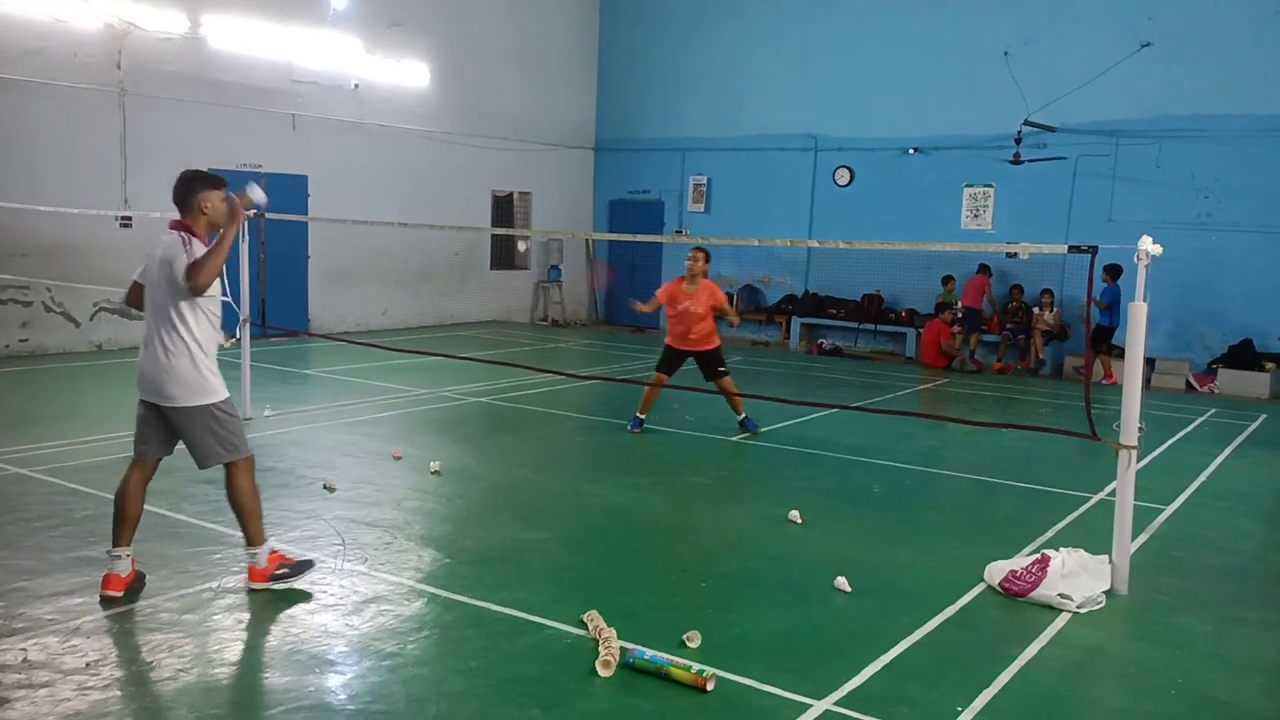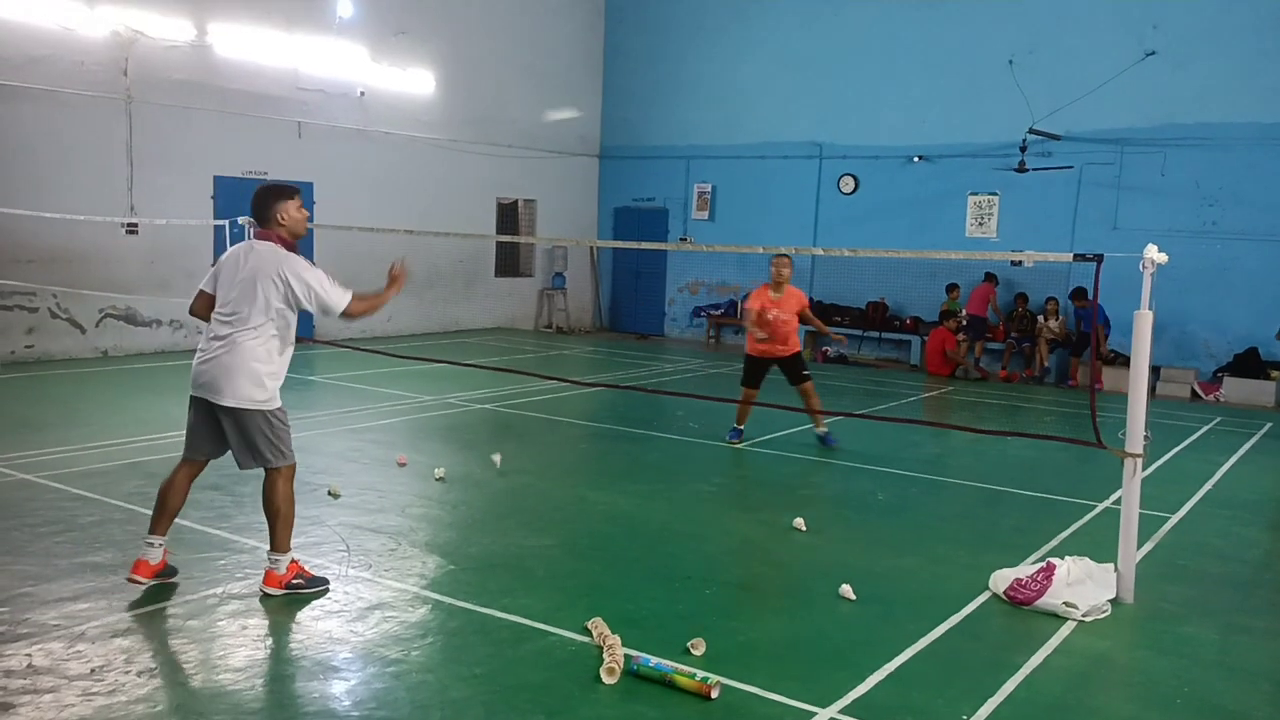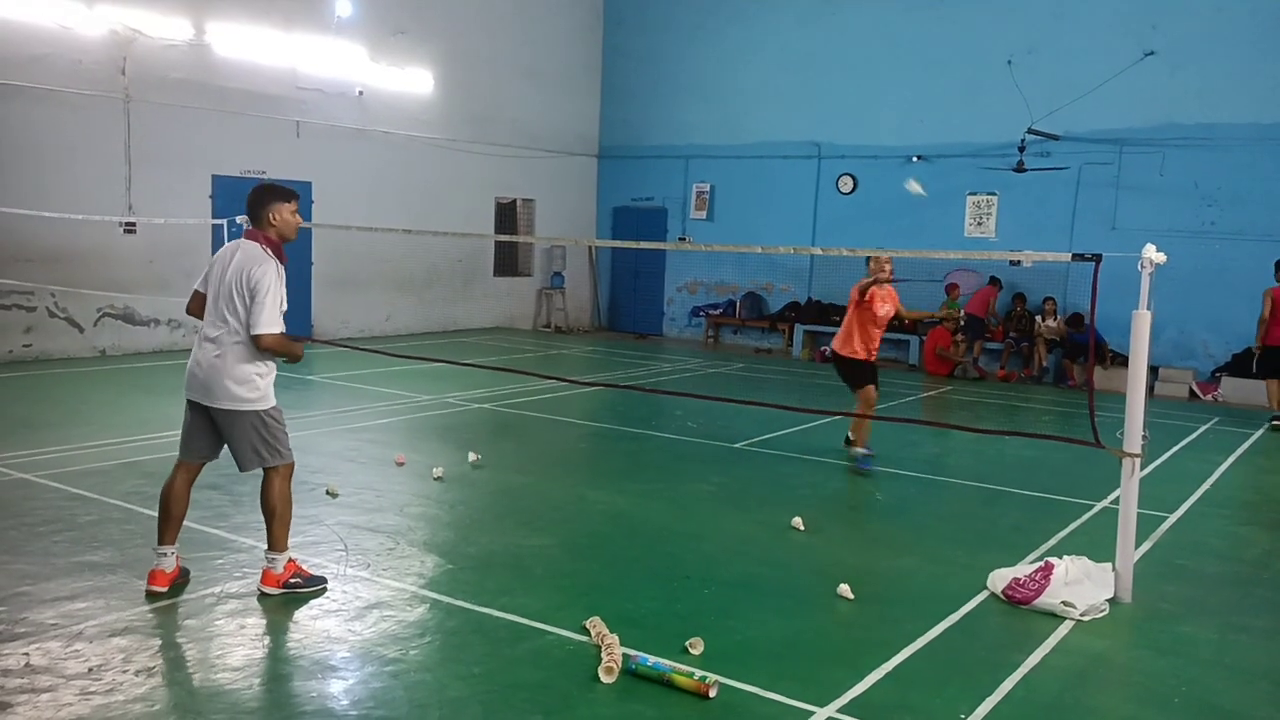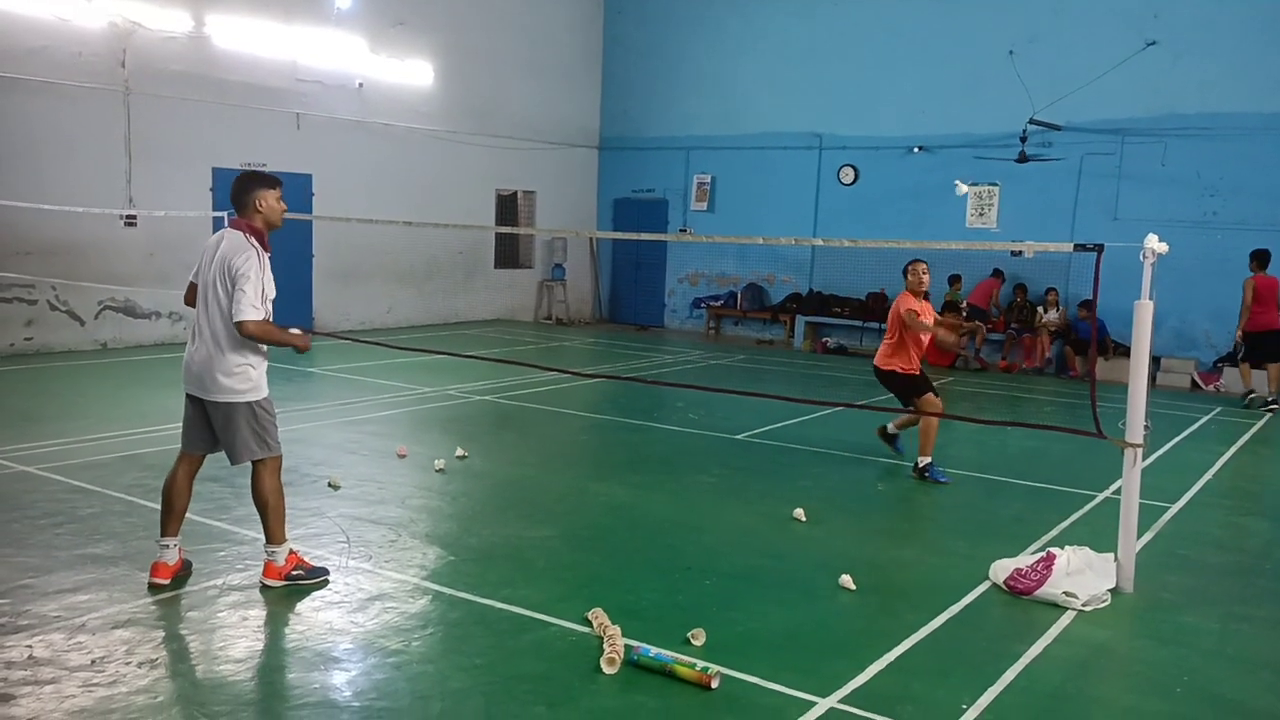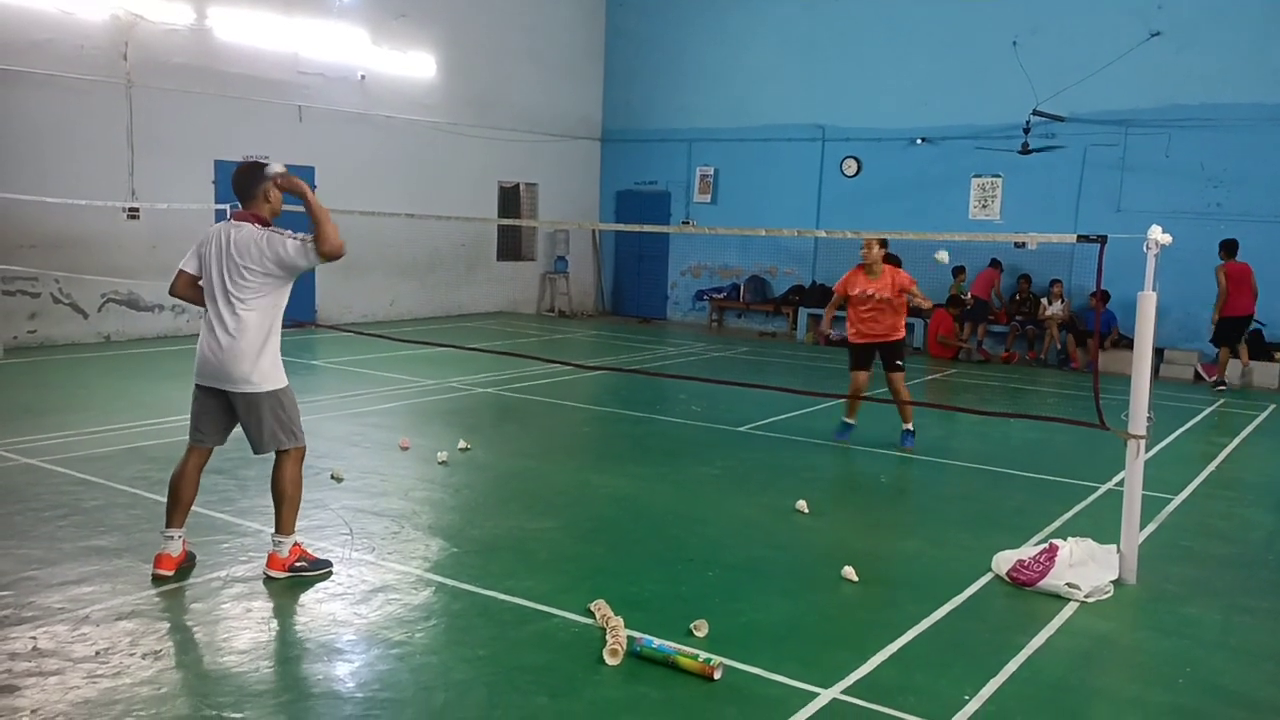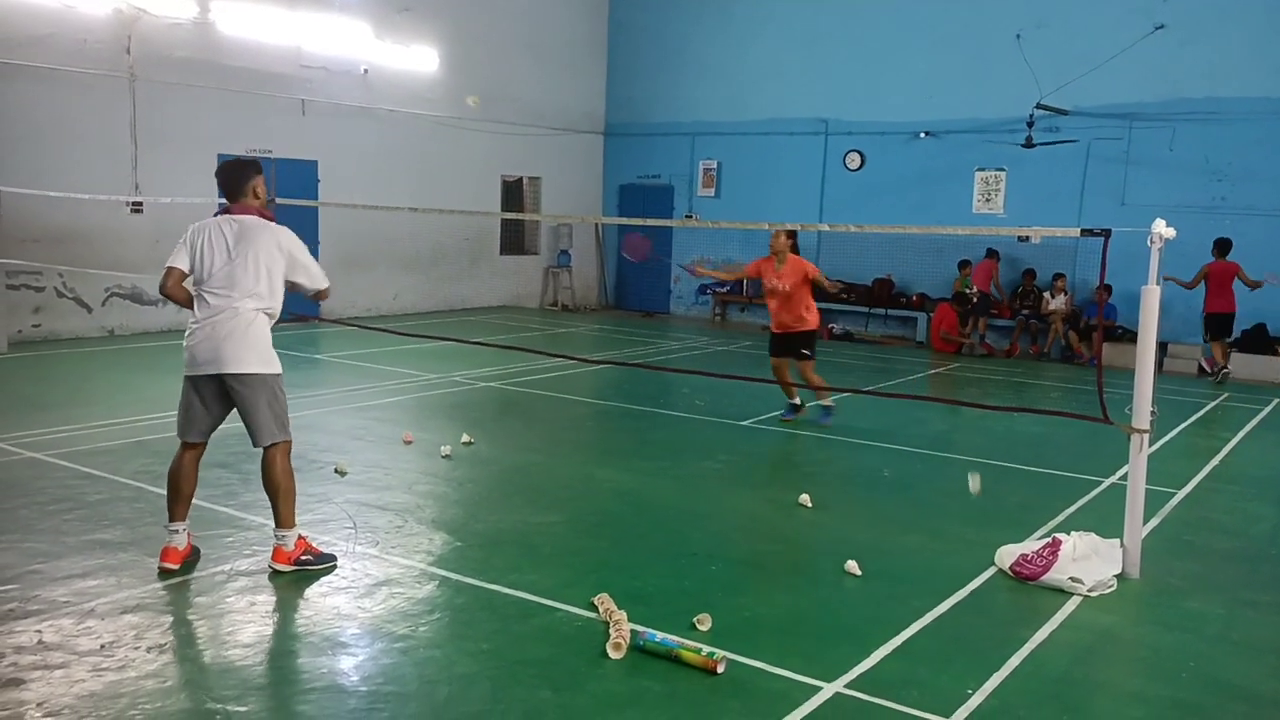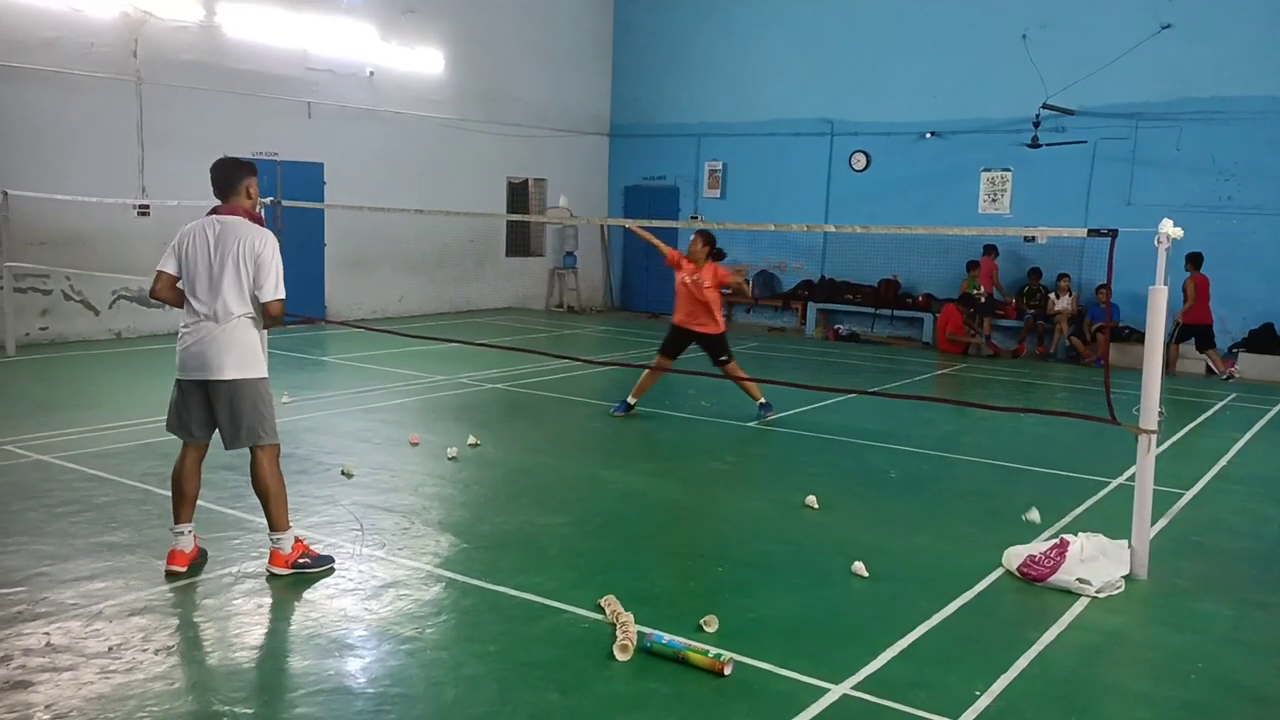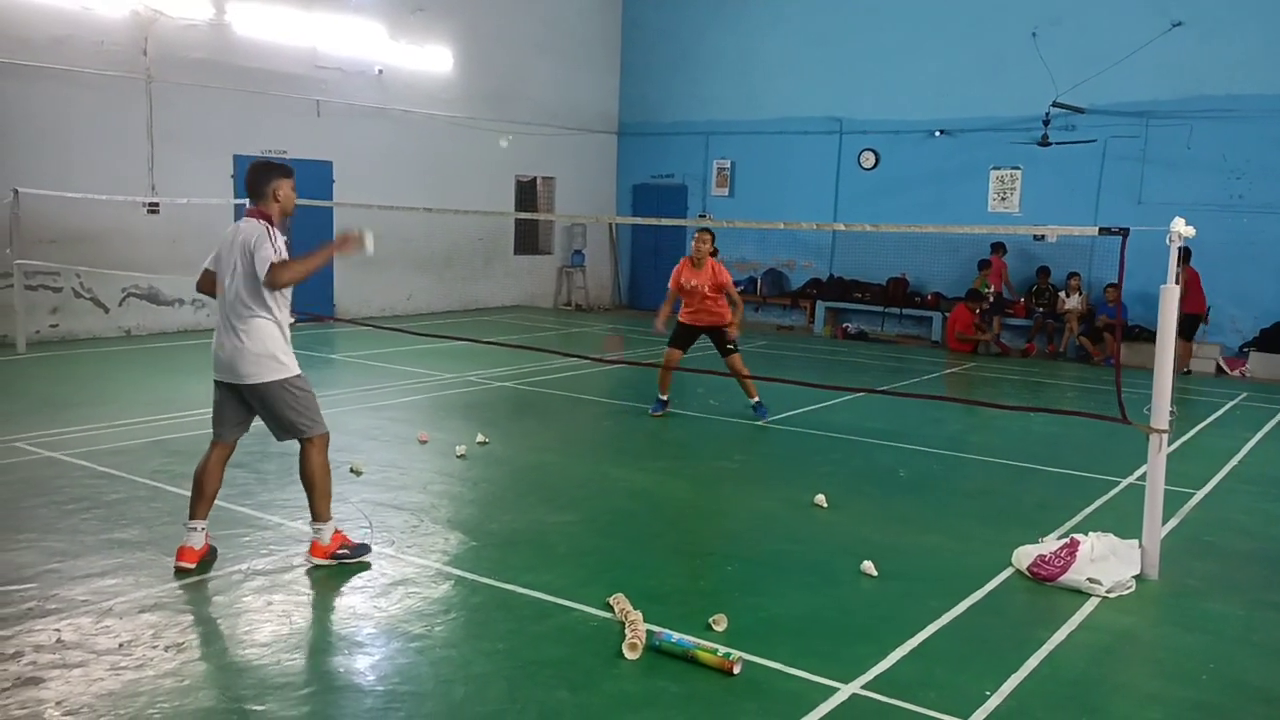
dt=0.4s
person 1, frame 1
left shoulder: (167, 245)
right shoulder: (187, 247)
left elbow: (135, 297)
right elbow: (197, 283)
right wrist: (233, 227)
left hip: (155, 380)
right hip: (194, 384)
left knee: (141, 466)
right knee: (239, 463)
left ankle: (119, 570)
right ankle: (262, 560)
person 1, frame 2
left shoulder: (234, 254)
right shoulder: (293, 268)
left elbow: (199, 308)
right elbow: (353, 308)
right wrist: (392, 287)
left hip: (208, 378)
right hip: (249, 388)
left knee: (190, 464)
right knee: (281, 470)
left ankle: (150, 558)
right ankle: (280, 570)
person 1, frame 3
left shoulder: (227, 252)
right shoulder: (267, 267)
left elbow: (195, 307)
right elbow: (266, 339)
right wrist: (295, 350)
left hip: (202, 380)
right hip: (242, 388)
left knee: (186, 467)
right knee: (279, 468)
left ankle: (164, 566)
right ankle: (277, 569)
person 1, frame 4
left shoulder: (218, 241)
right shoulder: (249, 255)
left elbow: (192, 297)
right elbow: (248, 326)
right wrist: (293, 339)
left hip: (201, 373)
right hip: (236, 379)
left knee: (188, 459)
right knee: (267, 462)
left ankle: (167, 558)
right ankle: (278, 561)
person 1, frame 5
left shoulder: (215, 236)
right shoulder: (270, 243)
left elbow: (180, 287)
right elbow: (333, 249)
right wrist: (305, 193)
left hip: (211, 366)
right hip: (255, 370)
left knee: (197, 450)
right knee: (291, 451)
left ankle: (170, 549)
right ankle: (283, 553)
person 1, frame 6
left shoulder: (199, 232)
right shoulder: (279, 237)
left elbow: (169, 286)
right elbow: (321, 291)
right wrist: (288, 279)
left hip: (202, 354)
right hip: (250, 358)
left knee: (190, 446)
right knee: (277, 445)
left ankle: (176, 543)
right ankle: (288, 546)
person 1, frame 7
left shoulder: (189, 234)
right shoulder: (260, 238)
left elbow: (160, 290)
right elbow: (273, 309)
right wrist: (257, 319)
left hip: (194, 357)
right hip: (238, 360)
left knee: (192, 447)
right knee: (265, 449)
left ankle: (182, 546)
right ankle: (284, 548)
person 1, frame 8
left shoulder: (236, 232)
right shoulder: (263, 235)
left elbow: (206, 284)
right elbow: (278, 277)
right wrist: (331, 250)
left hip: (229, 360)
right hip: (267, 361)
left knee: (221, 444)
right knee: (315, 438)
left ankle: (193, 542)
right ankle: (324, 538)
person 2, frame 1
left shoulder: (713, 291)
right shoulder: (672, 287)
left elbow: (732, 316)
right elbow: (651, 307)
left wrist: (734, 319)
right wrist: (640, 307)
left hip: (707, 345)
right hip: (677, 344)
left knee: (726, 385)
right knee: (658, 380)
left ankle: (743, 418)
right ankle: (640, 417)
person 2, frame 2
left shoulder: (797, 296)
right shoulder: (758, 295)
left elbow: (810, 319)
right elbow: (748, 322)
left wrist: (831, 335)
right wrist: (756, 333)
left hip: (789, 350)
right hip: (759, 351)
left knee: (808, 389)
right knee: (748, 395)
left ankle: (822, 431)
right ankle: (738, 428)
person 2, frame 3
left shoulder: (890, 293)
right shoulder: (864, 289)
left elbow: (905, 314)
right elbow: (862, 288)
left wrist: (935, 315)
right wrist: (875, 279)
left hip: (868, 354)
right hip: (847, 352)
left knee: (870, 399)
right knee: (868, 399)
left ankle: (853, 437)
right ankle: (859, 449)
person 2, frame 4
left shoulder: (925, 305)
right shoulder: (905, 301)
left elbow: (940, 321)
right elbow: (912, 322)
left wrist: (965, 325)
right wrist: (941, 334)
left hip: (910, 367)
right hip: (892, 367)
left knee: (933, 409)
right knee: (932, 407)
left ankle: (890, 430)
right ankle: (924, 464)
person 2, frame 5
left shoulder: (896, 276)
right shoulder: (851, 277)
left elbow: (923, 301)
right elbow: (833, 305)
left wrist: (921, 302)
right wrist: (826, 321)
left hip: (891, 336)
right hip: (860, 337)
left knee: (896, 383)
right knee: (858, 384)
left ankle: (908, 428)
right ankle: (848, 421)
person 2, frame 6
left shoulder: (801, 266)
right shoulder: (763, 264)
left elbow: (825, 284)
right elbow: (733, 276)
left wrist: (831, 287)
right wrist: (704, 272)
left hip: (804, 325)
right hip: (778, 325)
left knee: (805, 371)
right knee: (777, 367)
left ankle: (825, 404)
right ankle: (795, 403)
person 2, frame 7
left shoulder: (717, 272)
right shoulder: (681, 261)
left elbow: (744, 292)
right elbow: (656, 242)
left wrist: (739, 283)
right wrist: (631, 226)
left hip: (711, 329)
right hip: (682, 325)
left knee: (732, 371)
right knee: (659, 365)
left ankle: (762, 404)
right ankle: (630, 402)
person 2, frame 8
left shoulder: (718, 271)
right shoulder: (681, 267)
left elbow: (737, 302)
right elbow: (671, 298)
left wrist: (734, 326)
right wrist: (661, 319)
left hip: (720, 321)
right hip: (689, 320)
left knee: (736, 365)
right knee: (669, 359)
left ankle: (756, 402)
right ankle: (663, 399)
